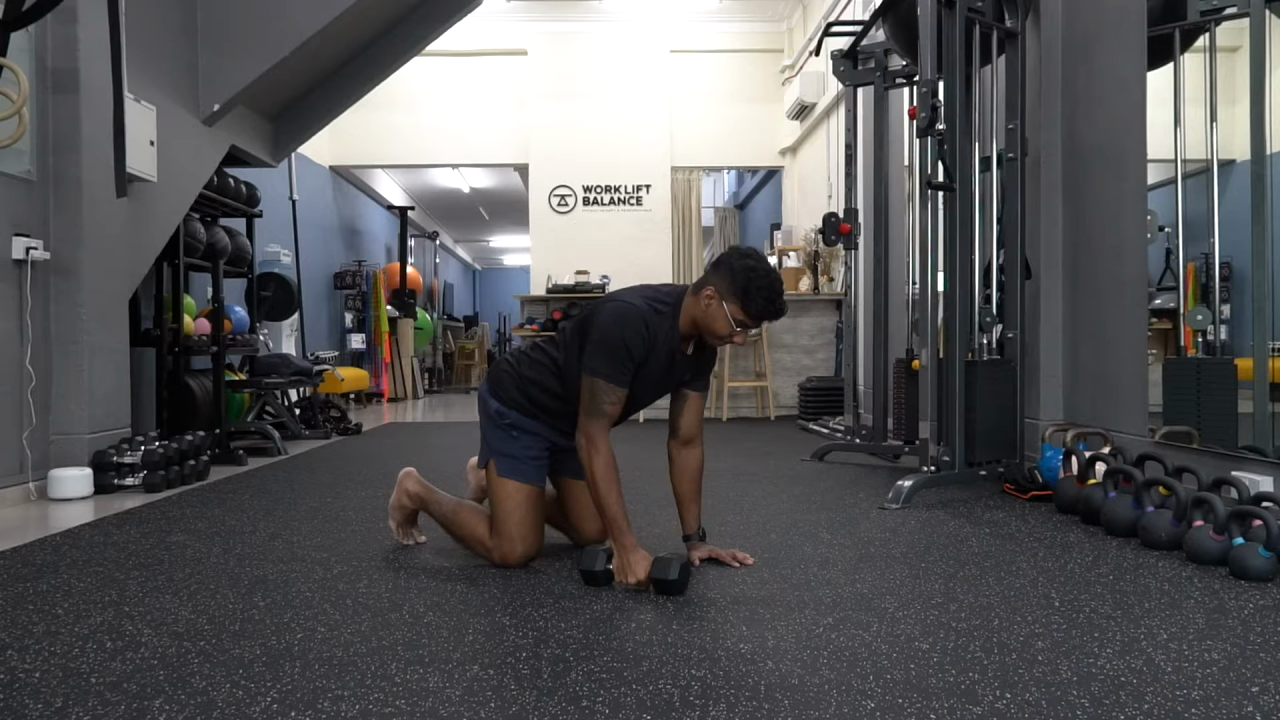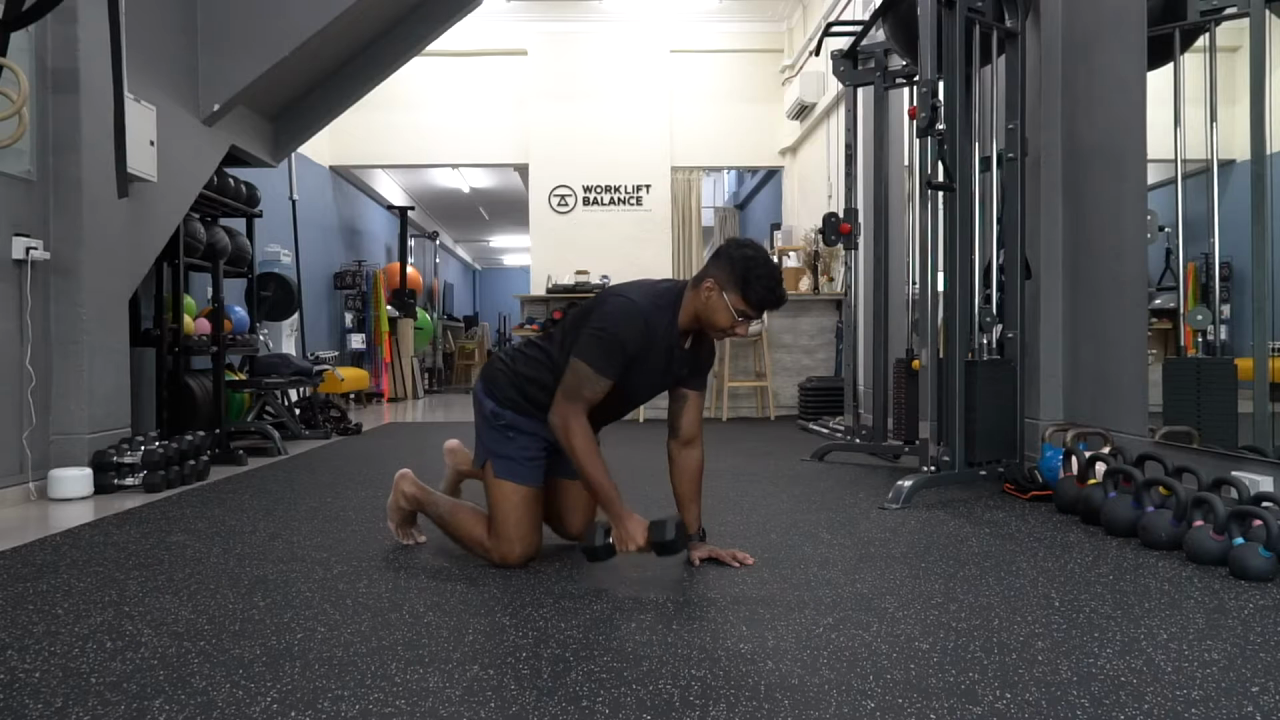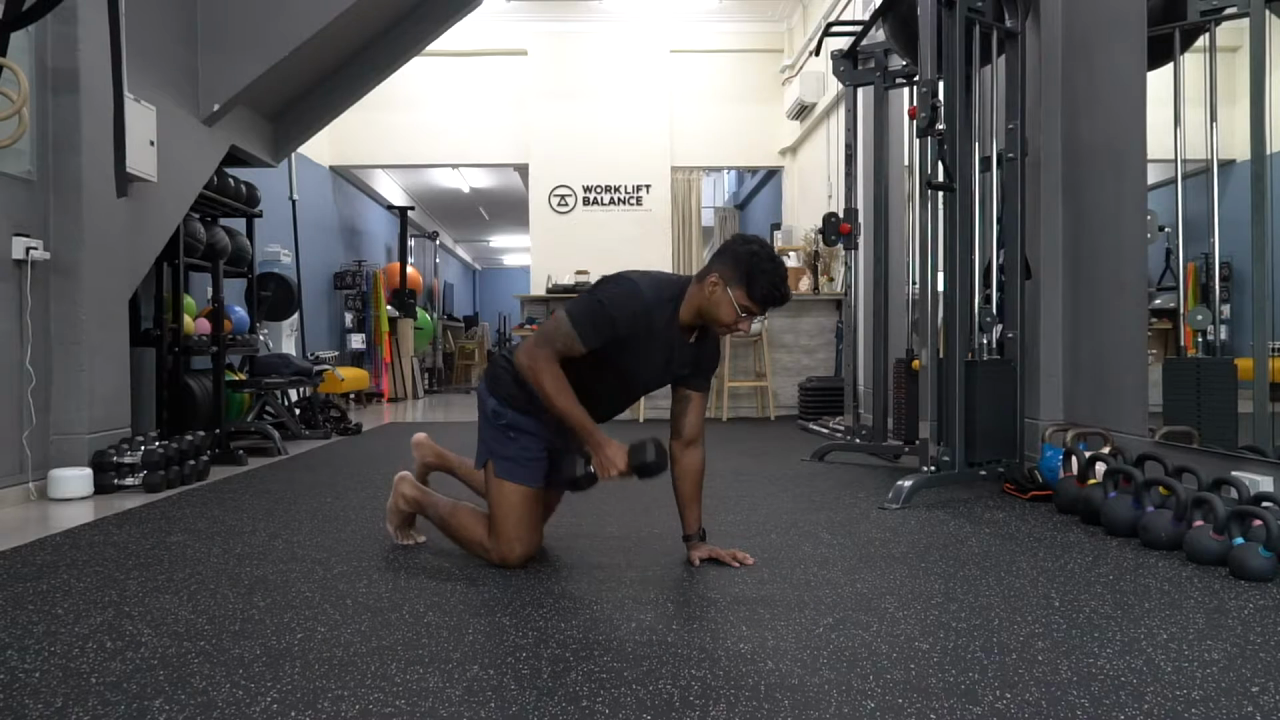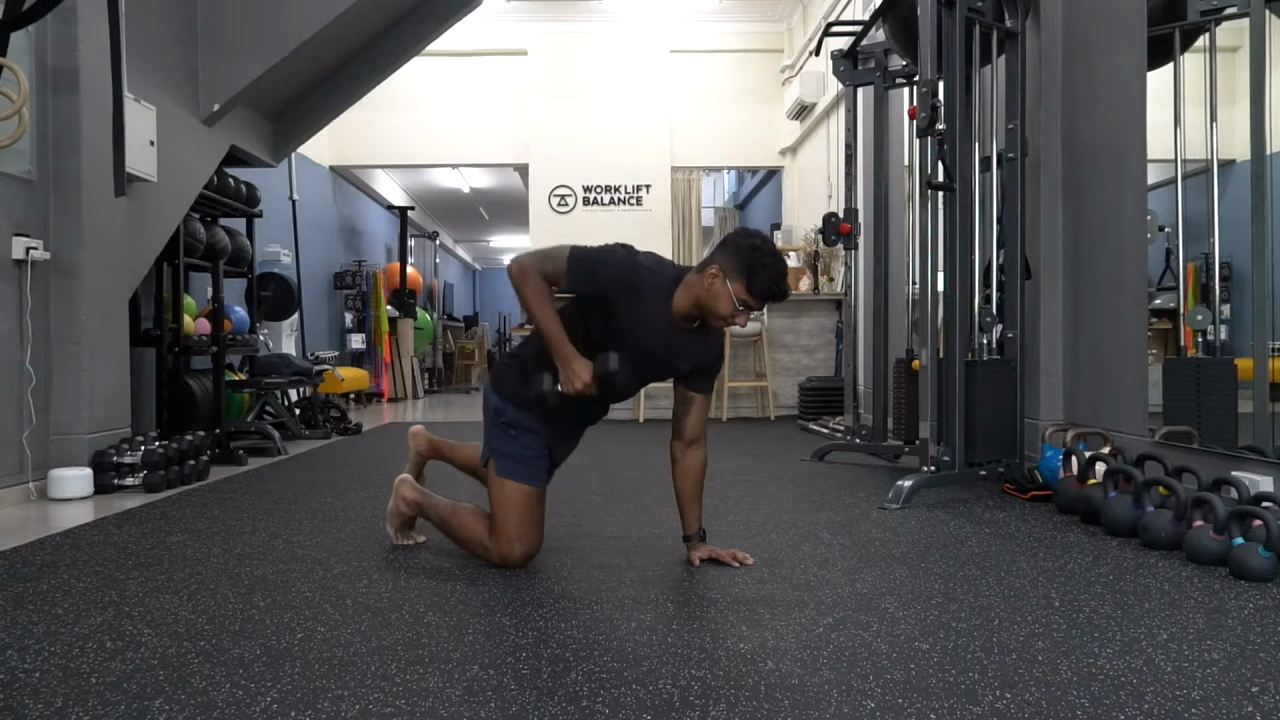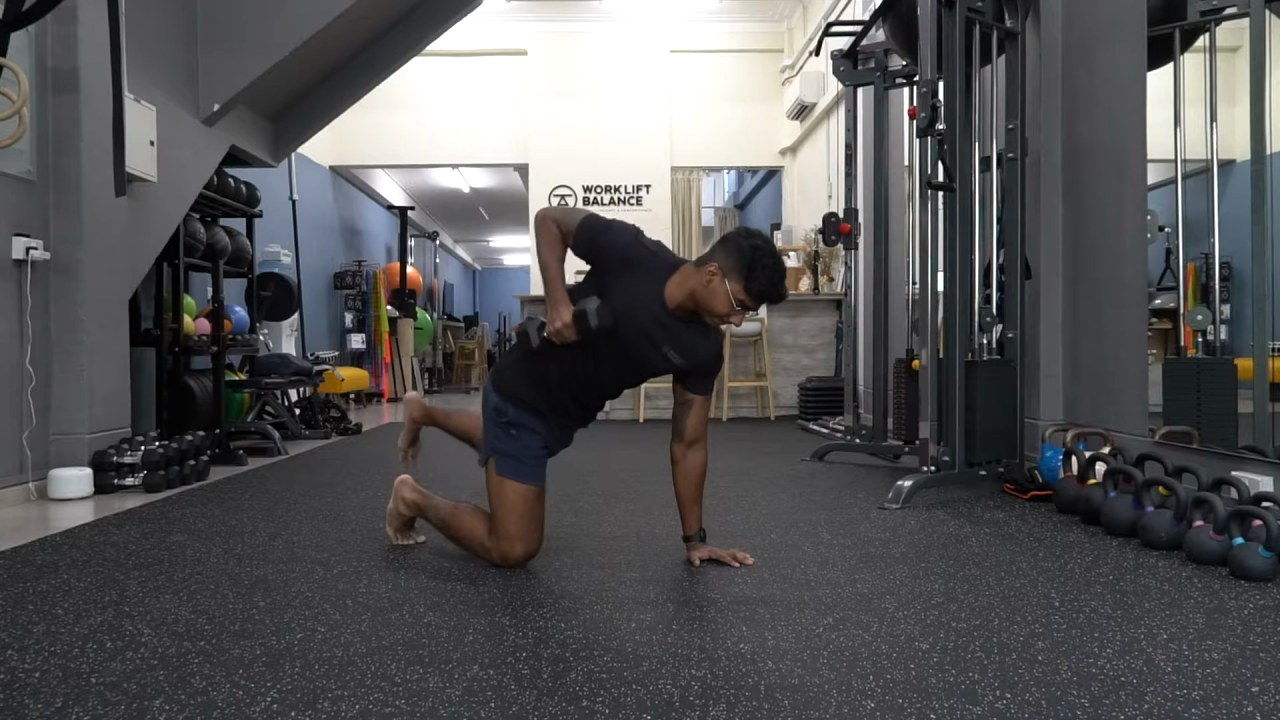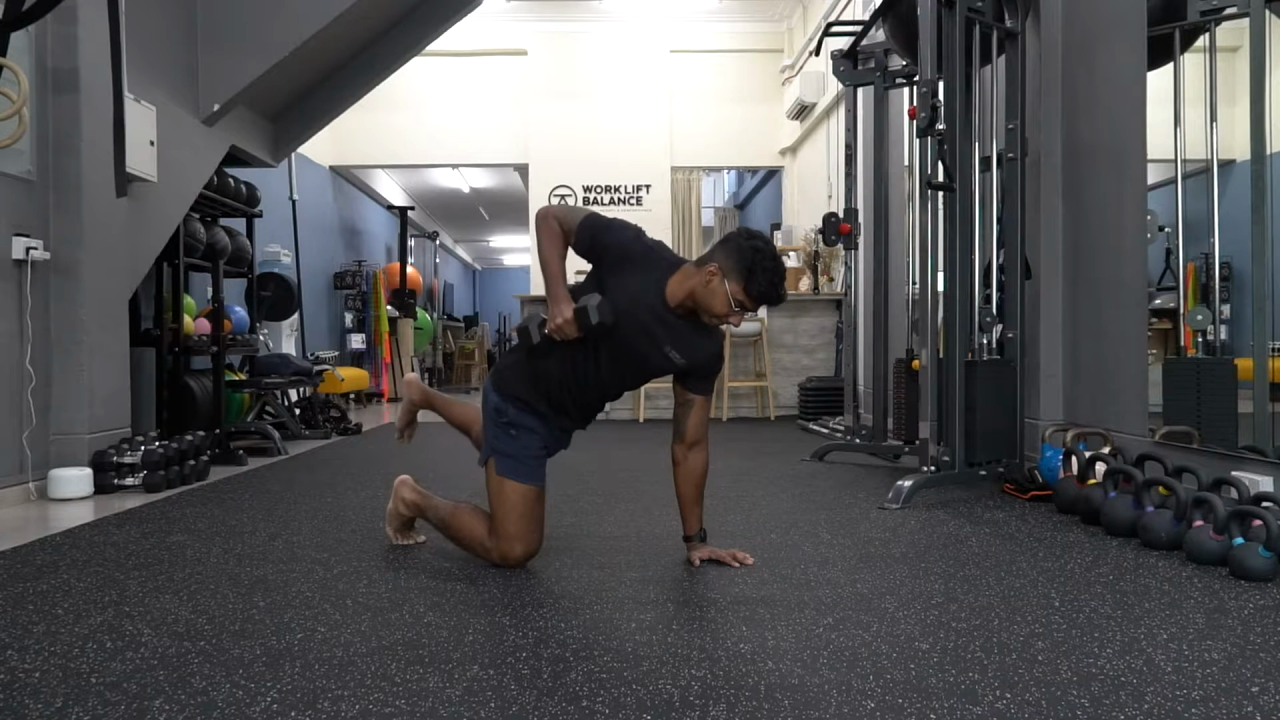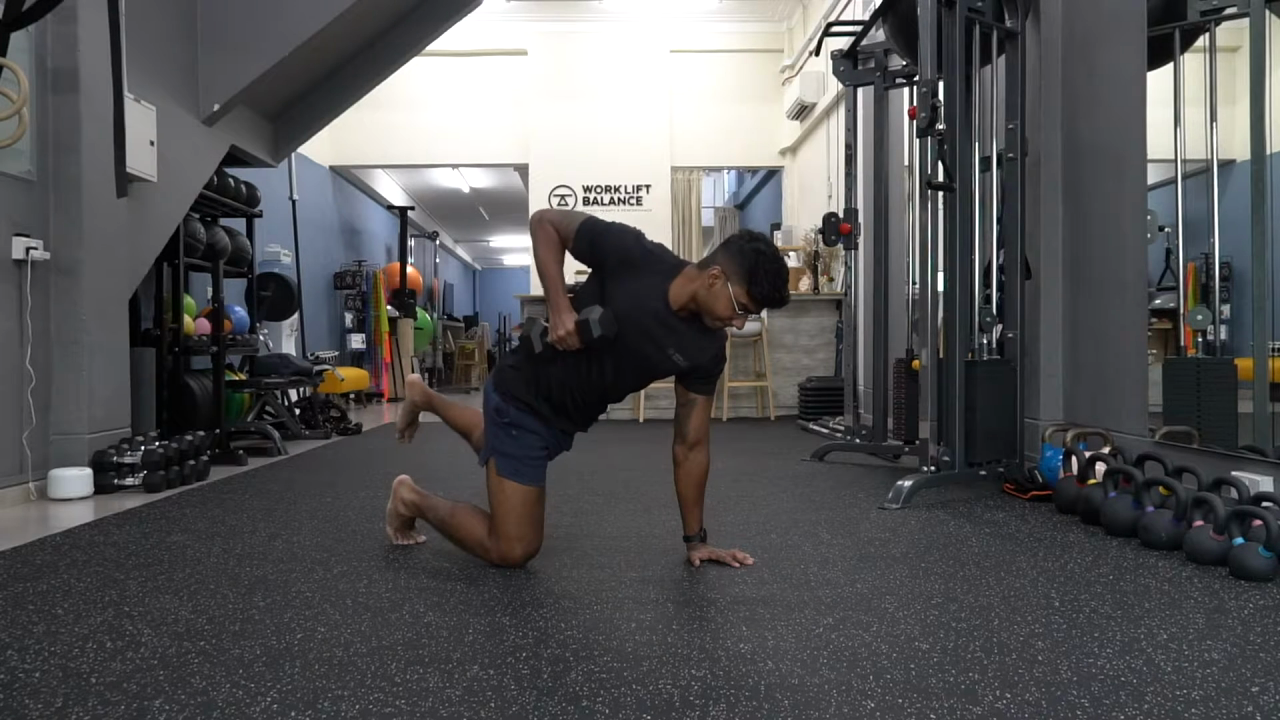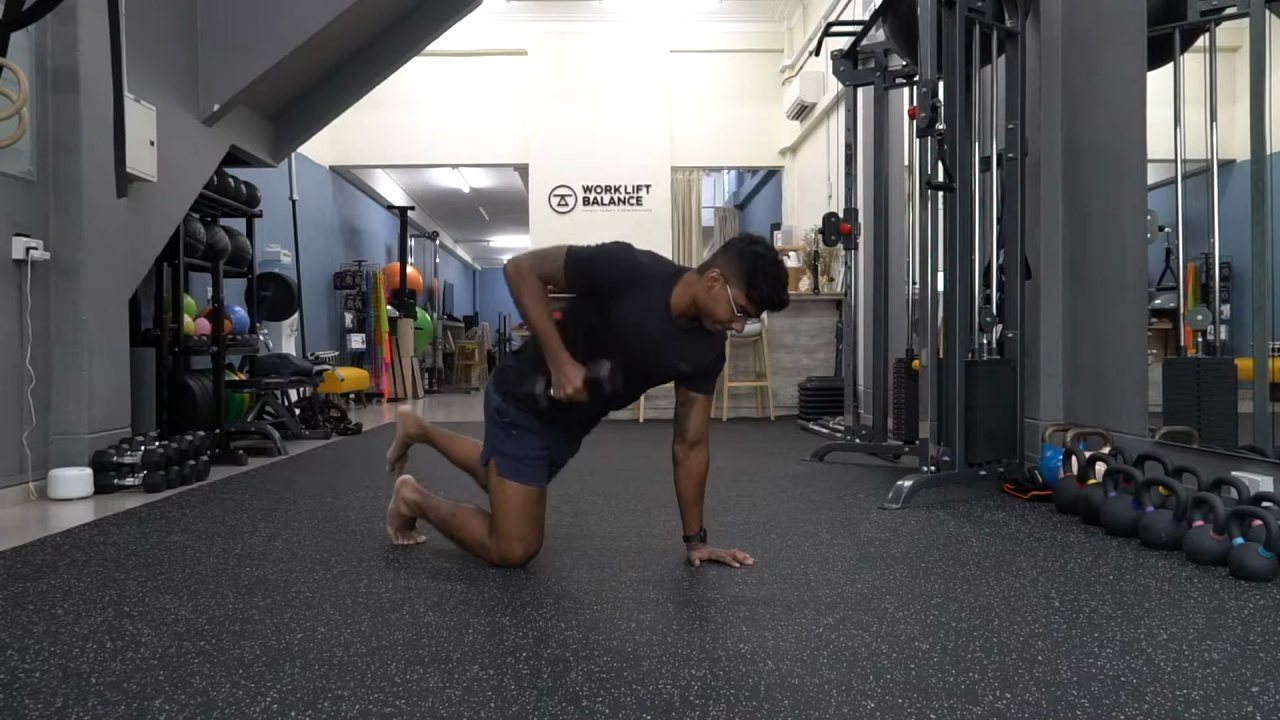
dt=0.3s
person 1, frame 1
left shoulder: (702, 349)
right shoulder: (629, 320)
left elbow: (685, 442)
right elbow: (593, 436)
left wrist: (694, 538)
right wrist: (626, 544)
left hip: (572, 415)
right hip: (517, 405)
left knee: (590, 534)
right knee: (514, 550)
left ankle: (490, 478)
right ankle: (416, 491)
person 1, frame 2
left shoulder: (699, 346)
right shoulder: (630, 315)
left elbow: (685, 441)
right elbow: (567, 416)
left wrist: (695, 538)
right wrist: (620, 515)
left hip: (565, 412)
right hip: (513, 403)
left knee: (576, 529)
right knee: (513, 550)
left ankle: (471, 462)
right ankle: (412, 493)
person 1, frame 3
left shoulder: (704, 348)
right shoulder: (634, 299)
left elbow: (686, 441)
right elbow: (532, 356)
left wrist: (694, 538)
right wrist: (596, 442)
left hip: (567, 414)
right hip: (517, 402)
left knee: (533, 516)
right knee: (513, 550)
left ankle: (433, 455)
right ankle: (412, 495)
person 1, frame 4
left shoulder: (707, 347)
right shoulder: (632, 275)
left elbow: (688, 442)
right elbow: (525, 268)
left wrist: (694, 539)
right wrist: (567, 359)
left hip: (568, 410)
right hip: (522, 398)
left knee: (514, 487)
right knee: (513, 550)
left ankle: (429, 445)
right ankle: (413, 499)
person 1, frame 5
left shoulder: (704, 348)
right shoulder: (631, 254)
left elbow: (688, 443)
right elbow: (549, 219)
left wrist: (694, 539)
right wrist: (557, 301)
left hip: (569, 414)
right hip: (521, 394)
left knee: (506, 452)
right knee: (513, 549)
left ankle: (423, 412)
right ankle: (414, 499)
person 1, frame 6
left shoulder: (705, 348)
right shoulder: (631, 253)
left elbow: (690, 444)
right elbow: (550, 218)
left wrist: (695, 540)
right wrist: (558, 299)
left hip: (569, 414)
right hip: (522, 394)
left knee: (500, 446)
right knee: (513, 549)
left ankle: (422, 395)
right ankle: (414, 499)
person 1, frame 7
left shoulder: (707, 348)
right shoulder: (631, 256)
left elbow: (690, 444)
right elbow: (544, 223)
left wrist: (695, 540)
right wrist: (560, 308)
left hip: (571, 415)
right hip: (523, 396)
left knee: (504, 457)
right knee: (512, 550)
left ankle: (424, 397)
right ankle: (412, 498)
person 1, frame 8
left shoulder: (708, 349)
right shoulder: (629, 272)
left elbow: (690, 444)
right elbow: (521, 269)
left wrist: (695, 539)
right wrist: (560, 360)
left hip: (573, 419)
right hip: (524, 399)
left knee: (504, 483)
right knee: (513, 549)
left ankle: (419, 428)
right ankle: (414, 499)
